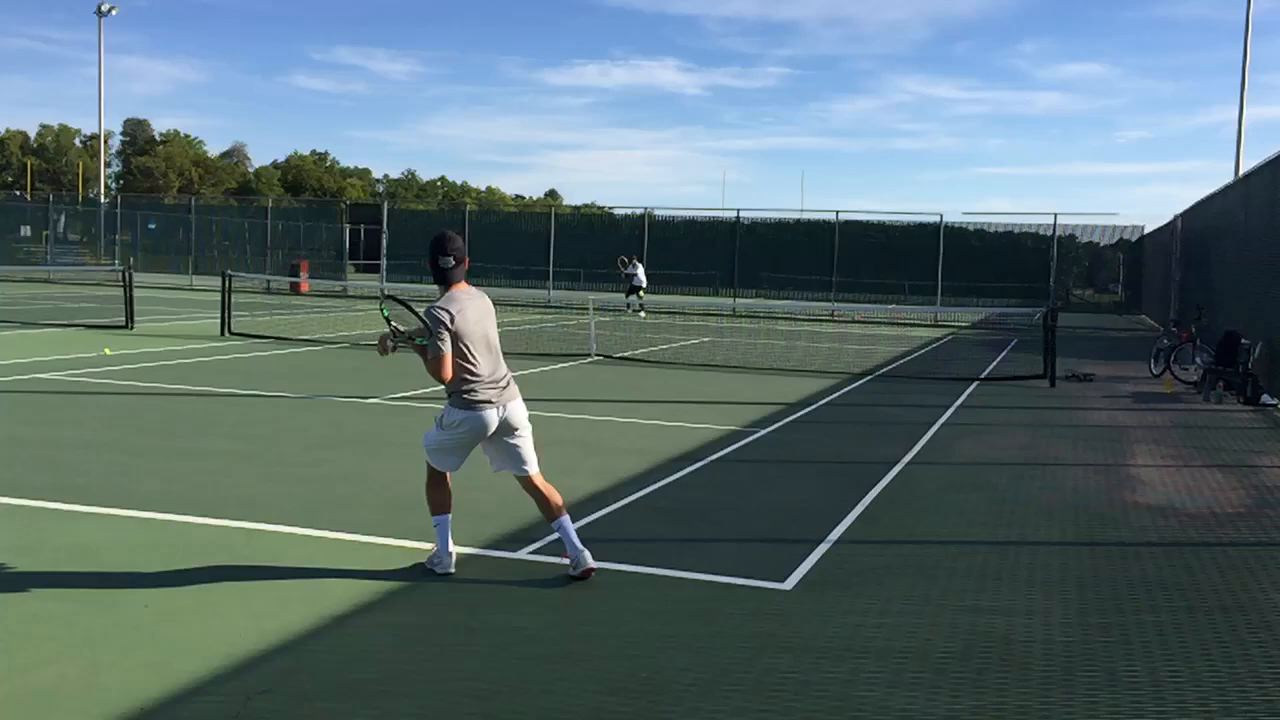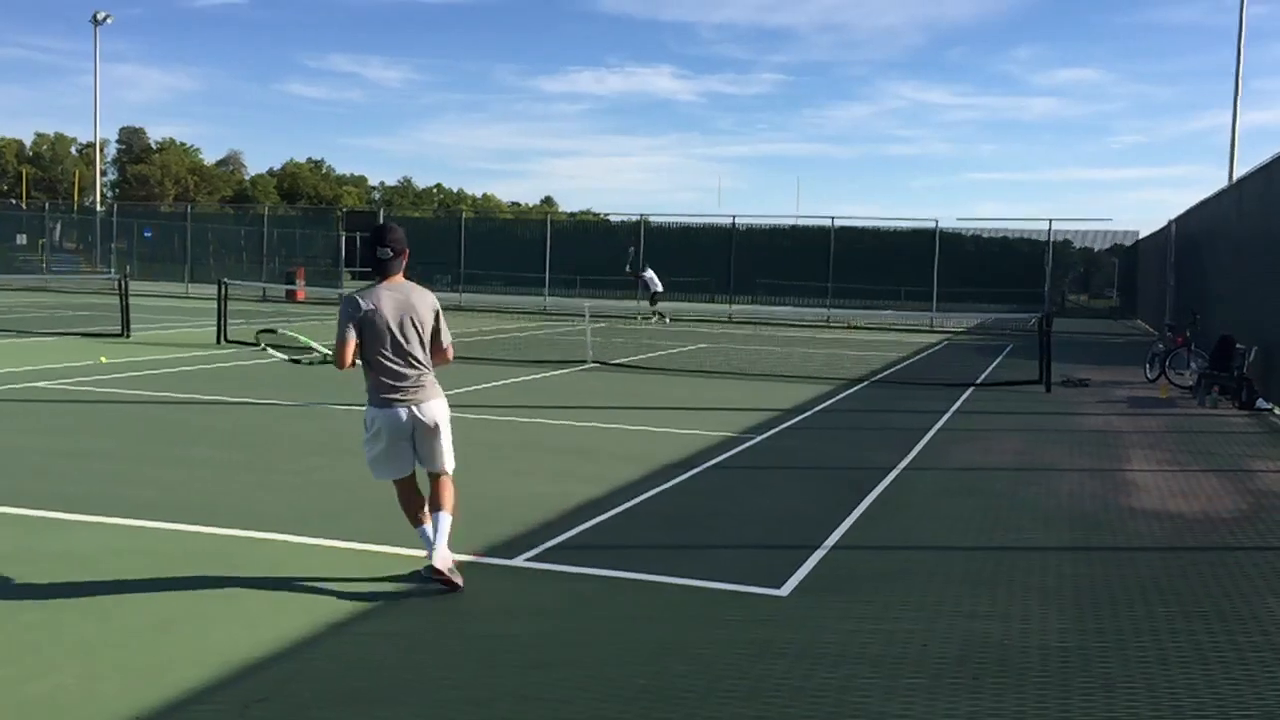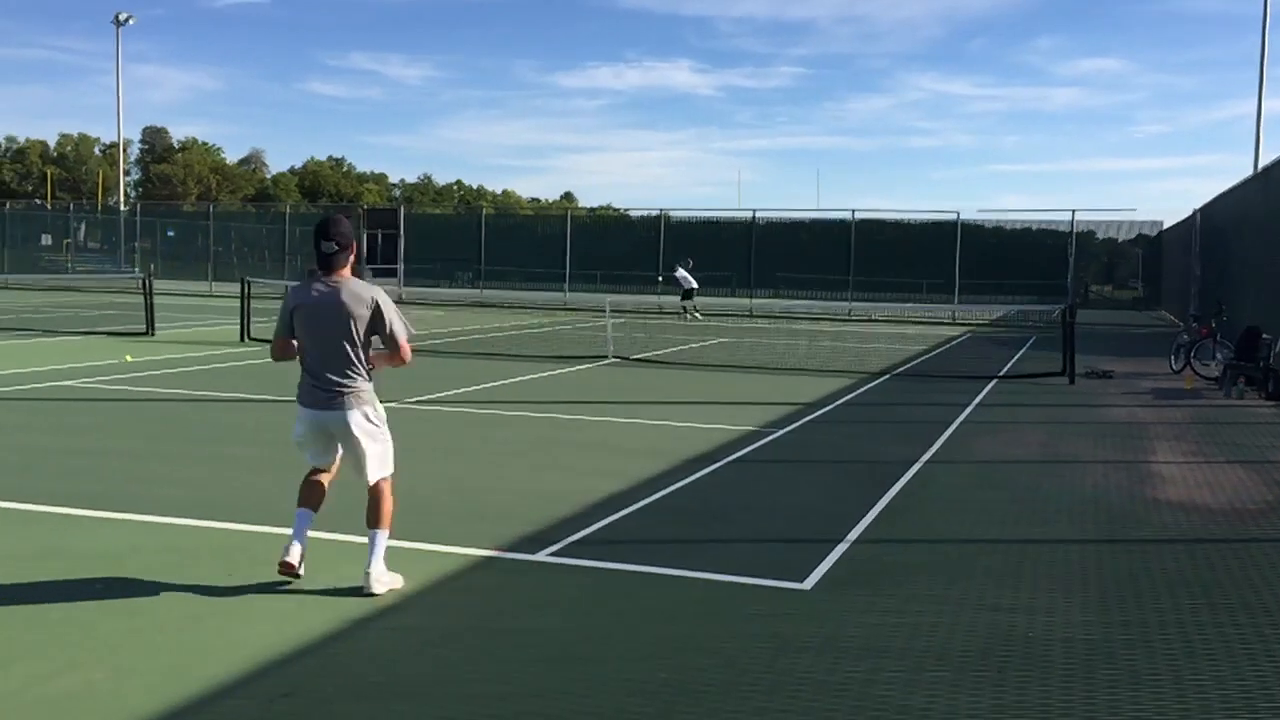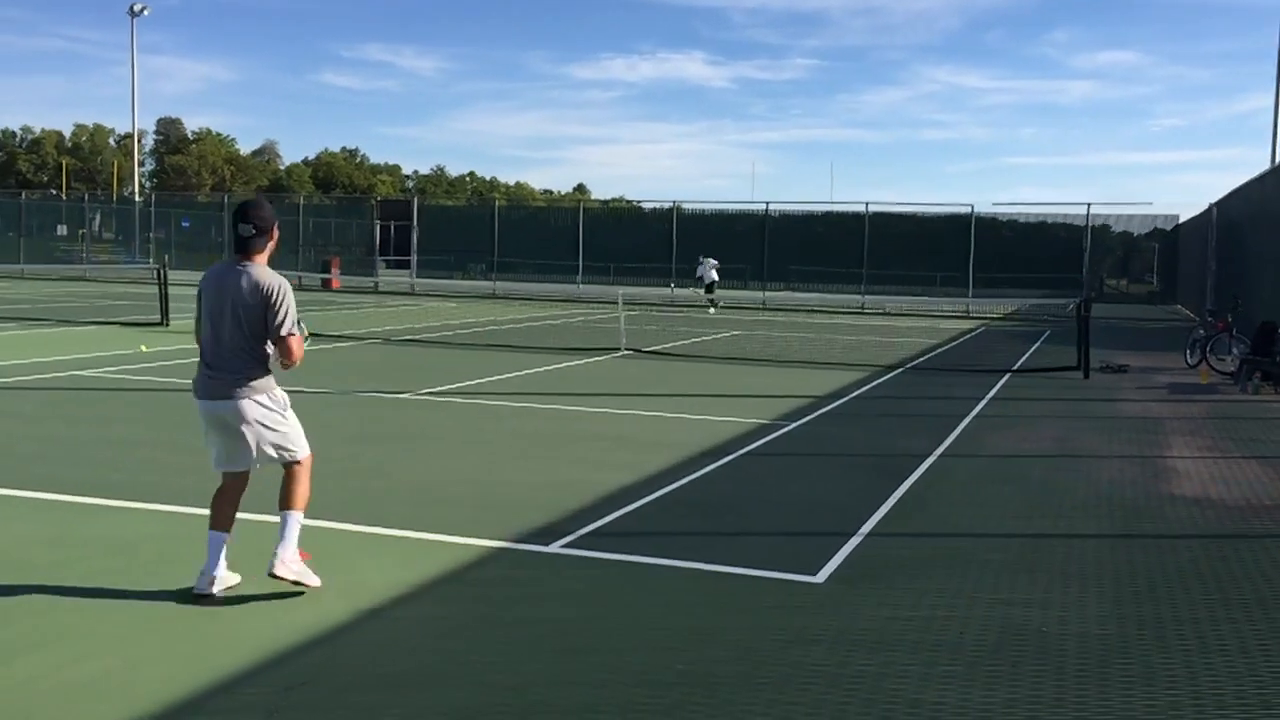
dt=0.3s
person 1, frame 1
left shoulder: (439, 311)
right shoulder: (482, 299)
left elbow: (442, 373)
left wrist: (409, 346)
left hip: (467, 411)
right hip: (509, 403)
left knee: (438, 470)
right knee: (533, 480)
left ankle: (444, 552)
right ankle: (578, 553)
person 1, frame 2
left shoulder: (361, 301)
right shoulder: (427, 298)
left elbow: (343, 361)
right elbow: (445, 356)
left wrist: (364, 356)
left hip: (386, 407)
right hip: (429, 401)
left knee: (404, 483)
right knee: (441, 478)
left ankle: (438, 554)
right ankle: (440, 556)
person 1, frame 3
left shoulder: (296, 297)
right shoulder: (372, 296)
left elbow: (279, 353)
right elbow: (403, 356)
left hip: (311, 408)
right hip: (355, 406)
left knee: (320, 471)
right knee: (380, 484)
left ankle: (295, 548)
right ankle: (376, 571)
person 1, frame 4
left shoulder: (210, 279)
right shoulder: (273, 285)
right elbow: (292, 354)
right wrist: (284, 357)
left hip: (207, 395)
right hip: (250, 394)
left knee: (233, 480)
right knee: (299, 463)
left ankle: (213, 572)
right ankle: (286, 554)
